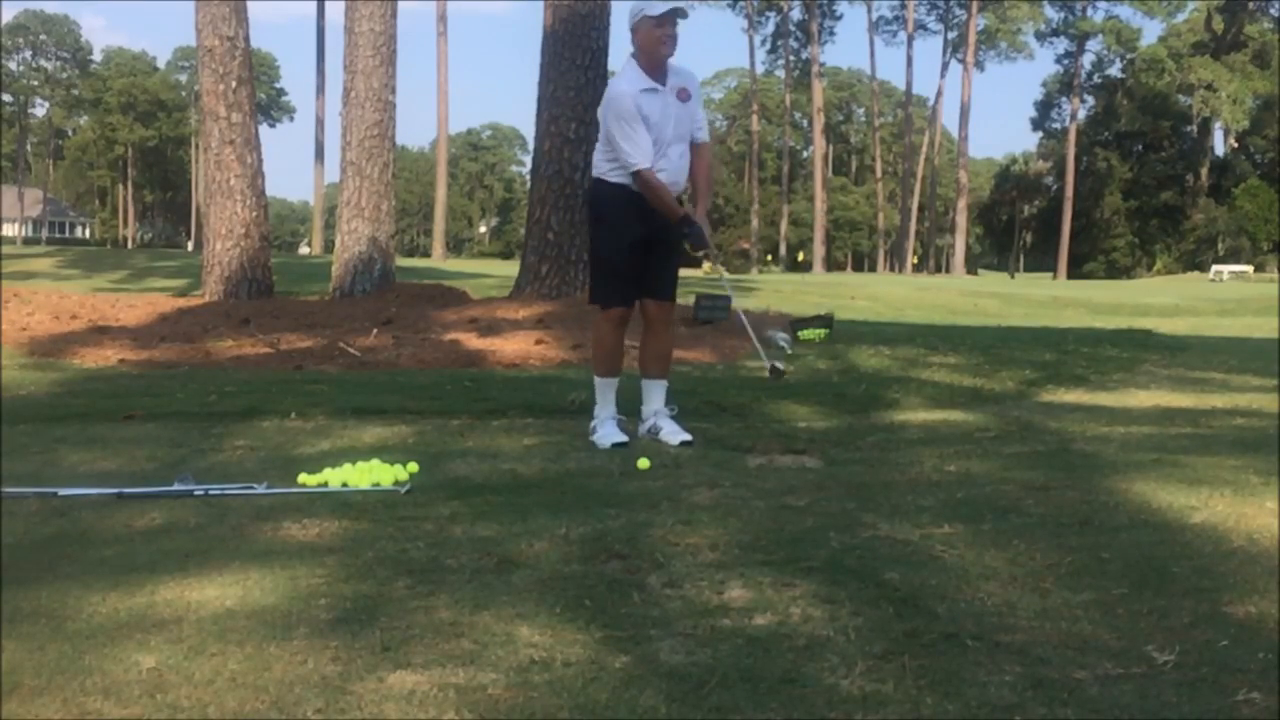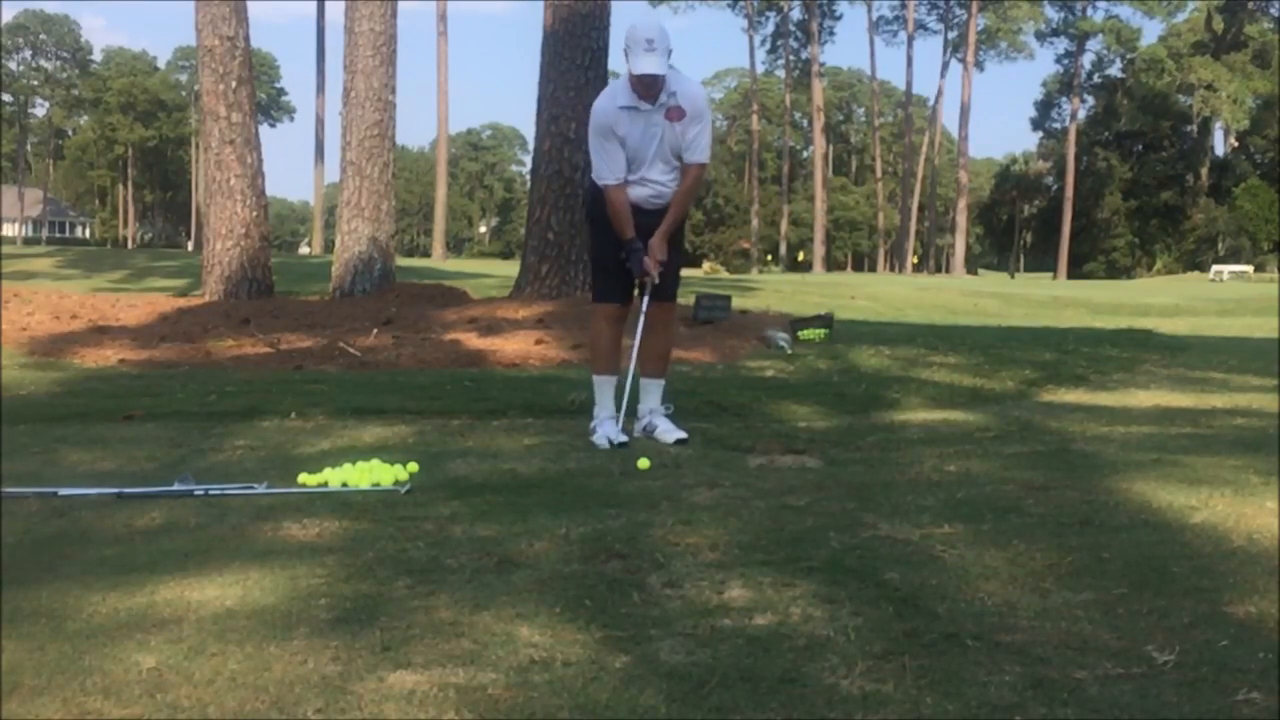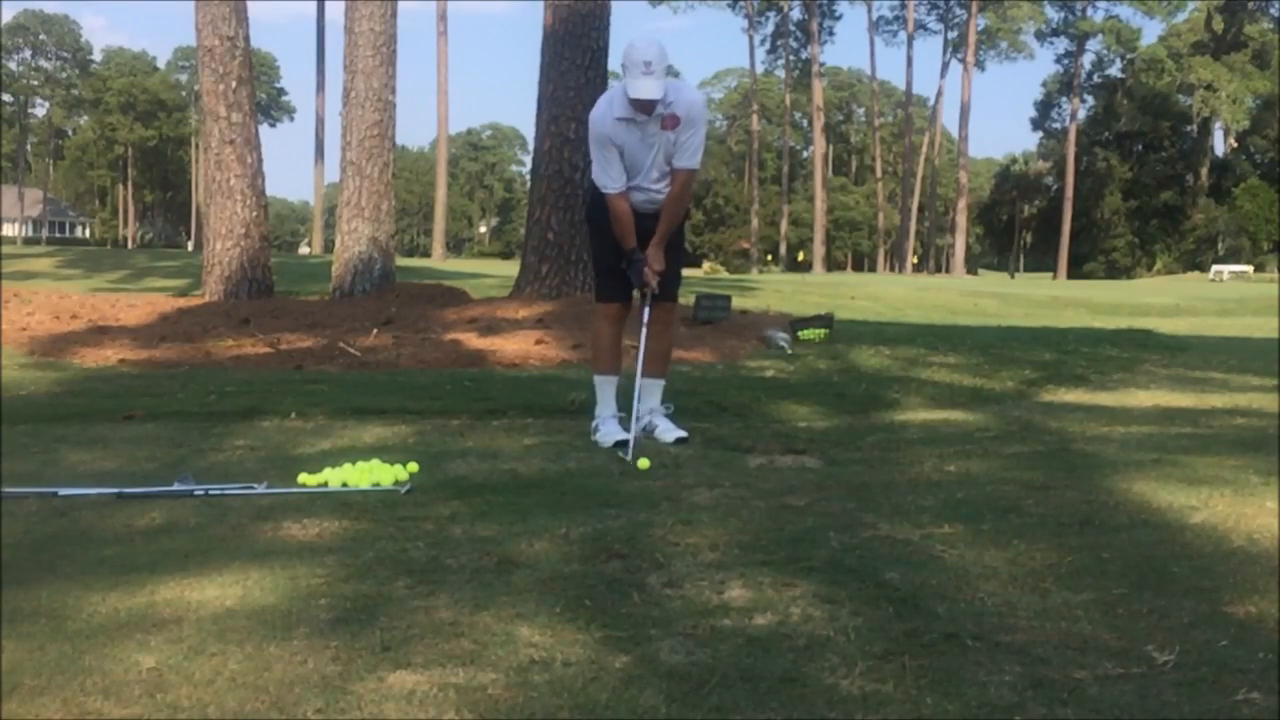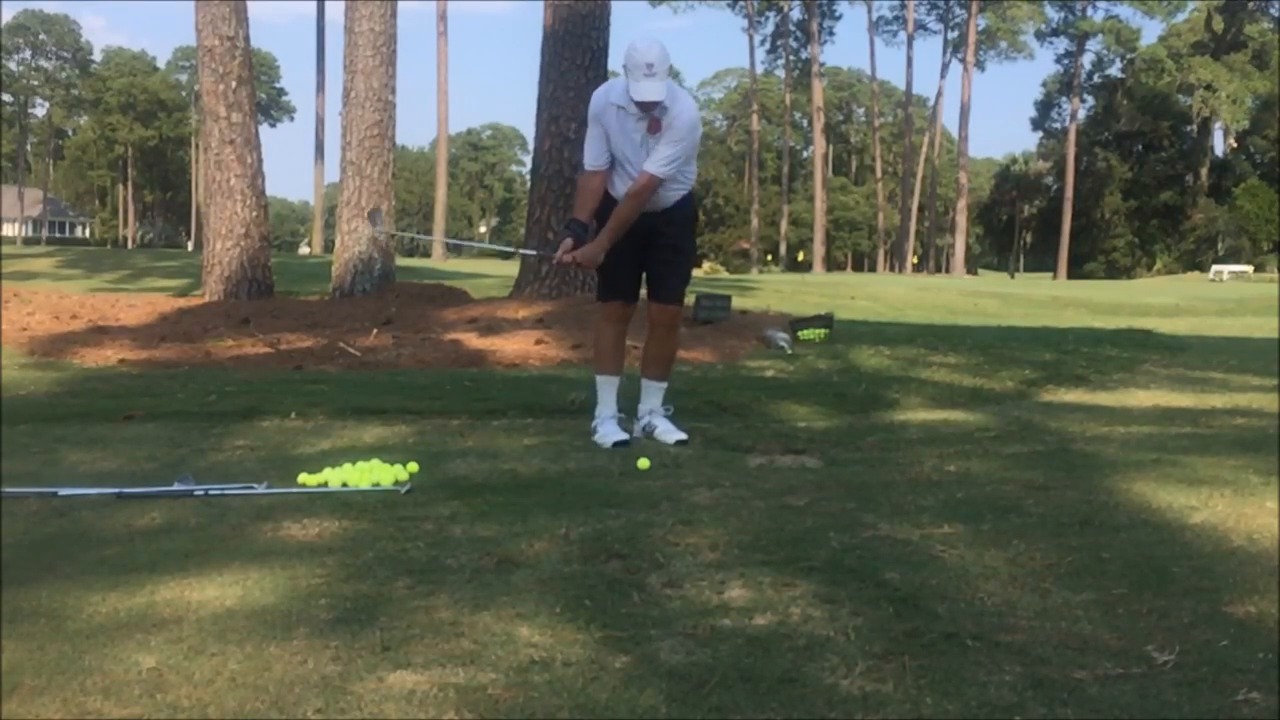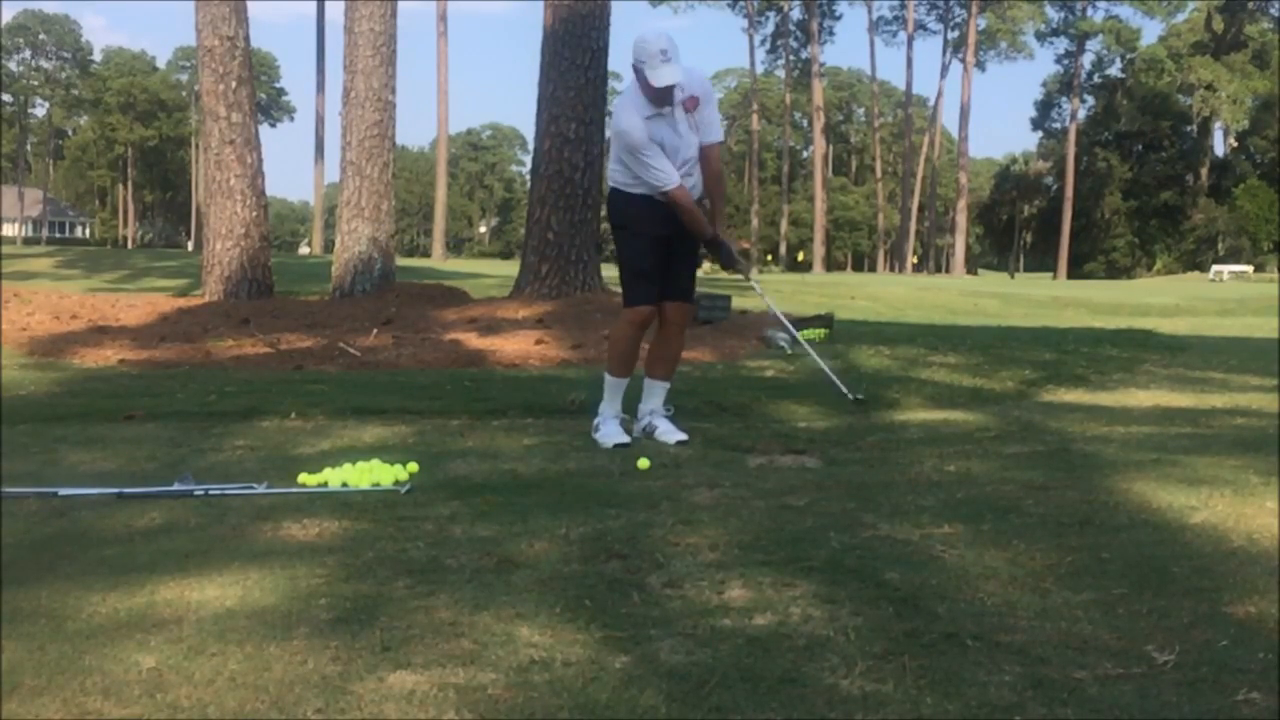
dt=0.5s
person 1, frame 1
left shoulder: (687, 81)
right shoulder: (623, 93)
left elbow: (700, 148)
right elbow: (643, 173)
left wrist: (701, 210)
right wrist: (685, 221)
left hip: (663, 210)
right hip: (619, 205)
left knee: (661, 311)
right knee: (616, 310)
left ankle: (655, 414)
right ankle: (605, 416)
person 1, frame 2
left shoulder: (692, 97)
right shoulder: (606, 108)
left elbow: (694, 171)
right elbow: (613, 187)
left wrist: (662, 237)
right wrist: (632, 247)
left hip: (666, 210)
right hip: (613, 210)
left knee: (662, 309)
right knee: (610, 308)
left ankle: (650, 412)
right ankle: (605, 416)
person 1, frame 3
left shoulder: (690, 103)
right shoulder: (603, 117)
left elbow: (682, 180)
right elbow: (616, 196)
left wrist: (658, 247)
right wrist: (633, 258)
left hip: (666, 212)
right hip: (613, 212)
left knee: (664, 309)
right knee: (611, 308)
left ankle: (651, 411)
right ankle: (605, 415)
person 1, frame 4
left shoulder: (683, 113)
right shoulder: (603, 101)
left elbow: (645, 186)
right elbow: (594, 172)
left wrist: (600, 244)
right wrist: (576, 230)
left hip: (672, 214)
right hip: (615, 208)
left knee: (667, 315)
right knee: (614, 310)
left ankle: (650, 413)
right ankle: (606, 415)
person 1, frame 5
left shoulder: (697, 84)
right shoulder: (629, 121)
left elbow: (712, 158)
right elbow: (672, 190)
left wrist: (720, 226)
right wrist: (716, 244)
left hip: (688, 208)
right hip: (639, 210)
left knee: (678, 314)
right knee: (640, 310)
left ankle: (651, 412)
right ankle: (608, 415)
